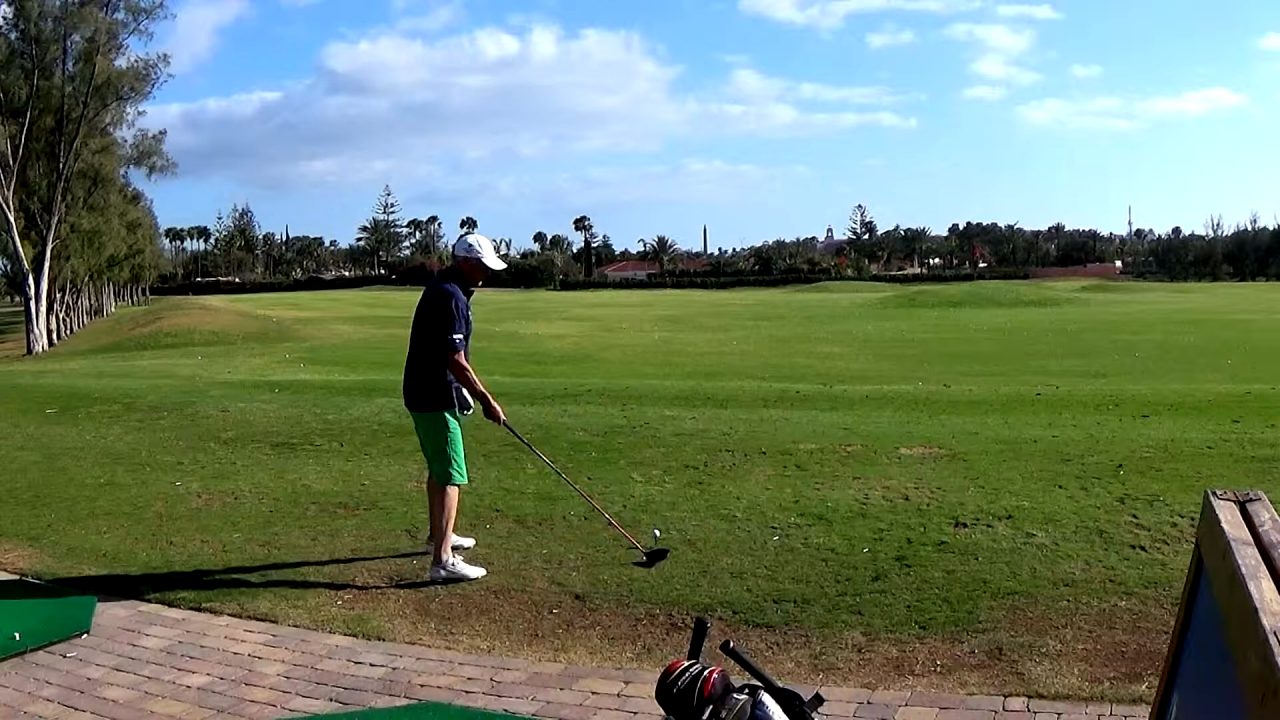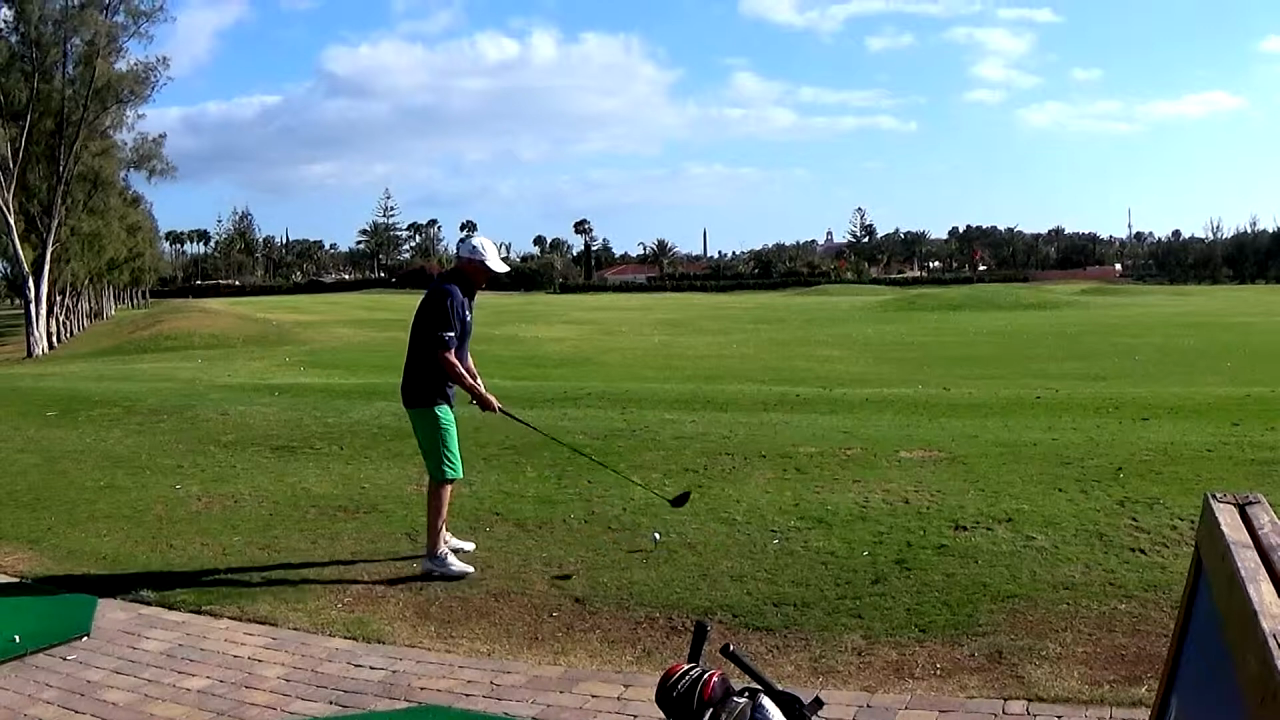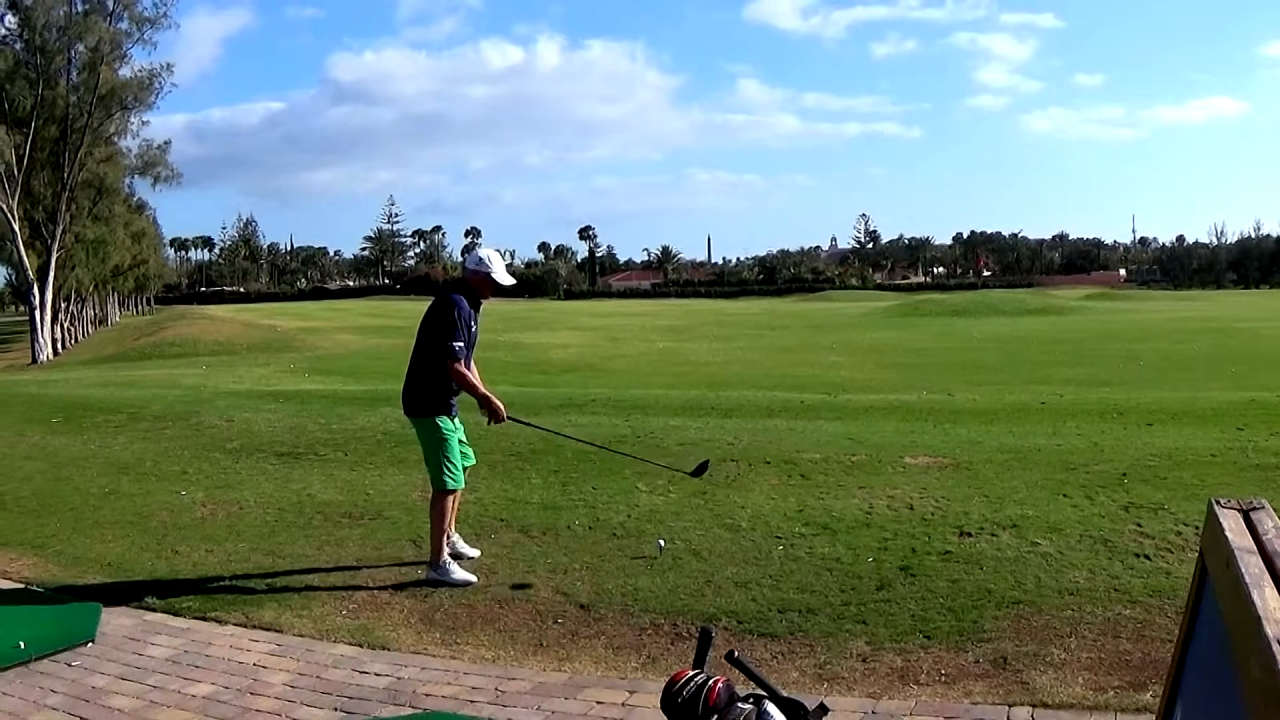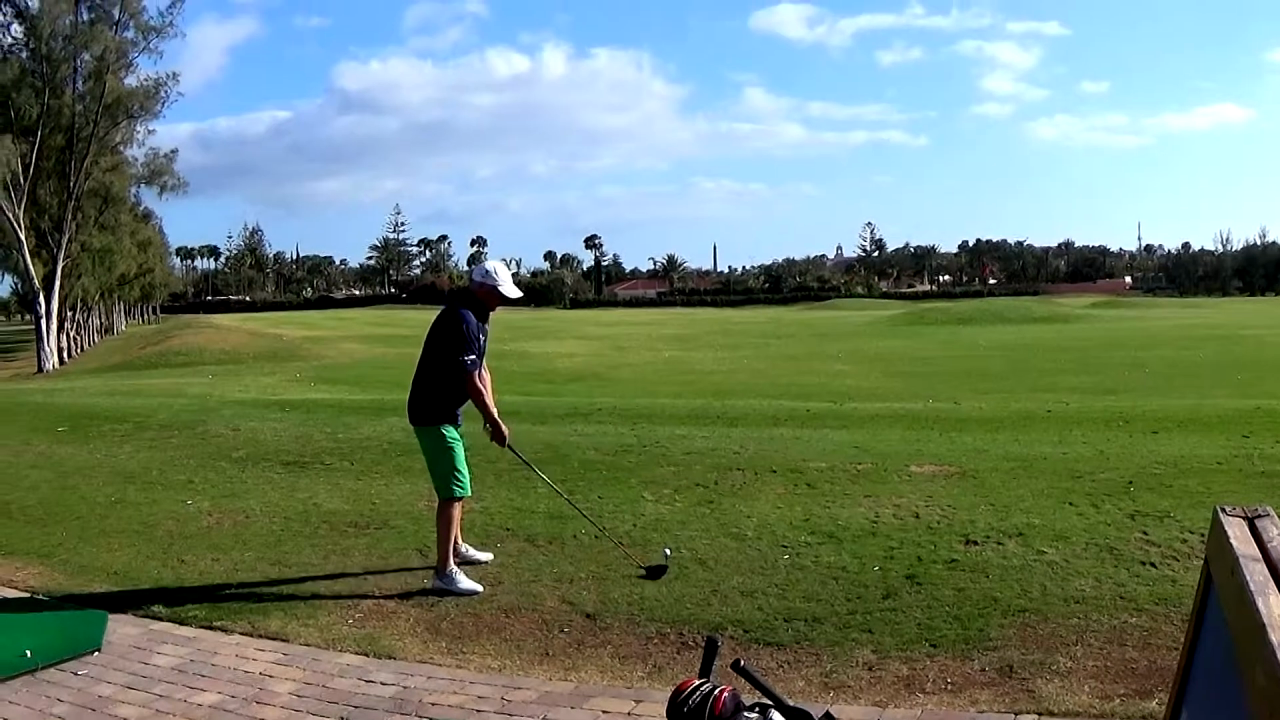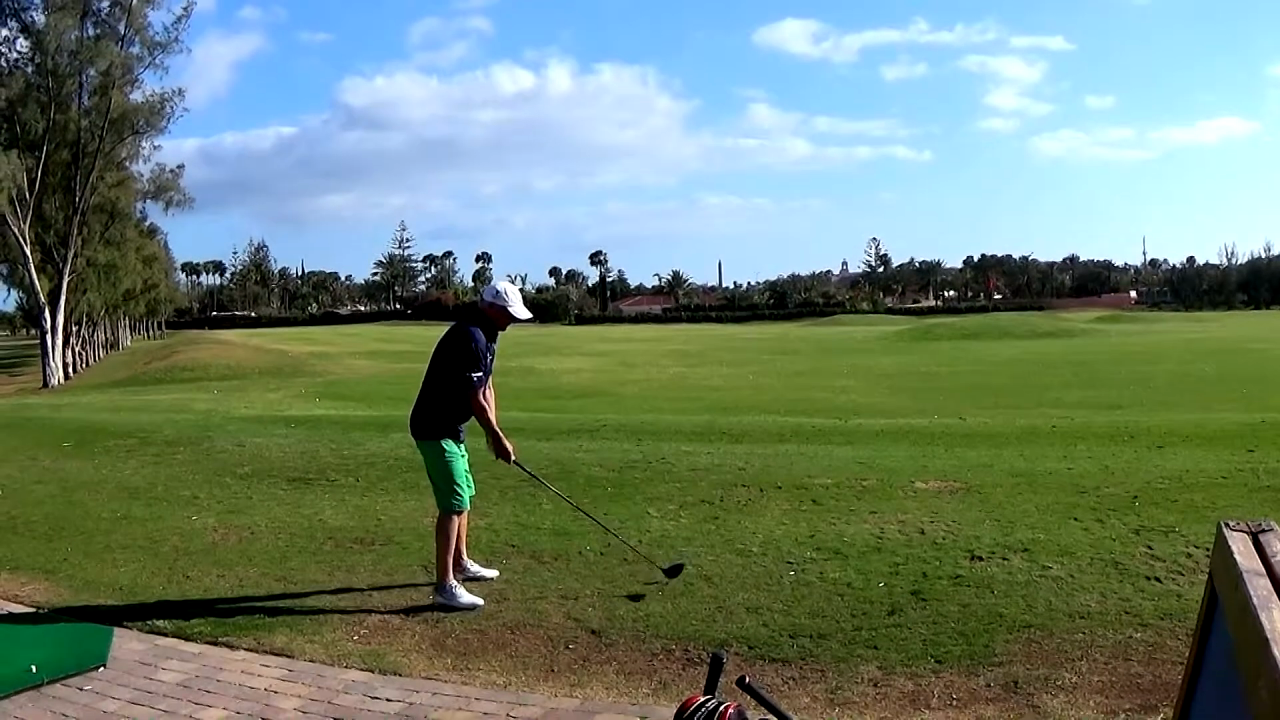
dt=0.3s
person 1, frame 1
left shoulder: (443, 288)
right shoulder: (451, 297)
right elbow: (456, 361)
left wrist: (461, 390)
right wrist: (487, 400)
left hip: (422, 392)
right hip: (434, 397)
left knee: (439, 468)
right knee: (451, 475)
left ankle: (439, 536)
right ankle: (443, 559)
person 1, frame 2
left shoulder: (460, 293)
right shoulder: (447, 296)
right elbow: (446, 359)
left wrist: (477, 381)
right wrist: (478, 393)
left hip: (435, 393)
right hip: (428, 396)
left knee: (446, 469)
right knee: (445, 472)
left ankle: (441, 536)
right ankle: (435, 553)
person 1, frame 3
left shoulder: (466, 303)
right shoulder: (454, 306)
left elbow: (464, 360)
right elbow: (455, 369)
left wrist: (485, 396)
right wrist: (489, 399)
left hip: (440, 400)
right hip: (429, 404)
left knee: (461, 465)
right knee: (447, 481)
left ankle: (449, 537)
right ankle: (438, 561)
person 1, frame 4
left shoulder: (477, 316)
right shoulder: (461, 320)
left elbow: (481, 369)
right elbow: (472, 383)
left wrist: (493, 414)
right wrist: (495, 422)
left hip: (445, 411)
right hip: (433, 414)
left knee: (458, 485)
right knee: (453, 491)
left ankle: (456, 547)
right ankle: (445, 571)
person 1, frame 5
left shoulder: (485, 334)
right shoulder: (470, 337)
left elbow: (486, 387)
right elbow: (476, 400)
left wrist: (495, 434)
right wrist: (498, 439)
left hip: (449, 426)
right hip: (435, 428)
left knee: (463, 496)
right knee: (454, 503)
left ankle: (461, 563)
right ankle: (445, 584)
